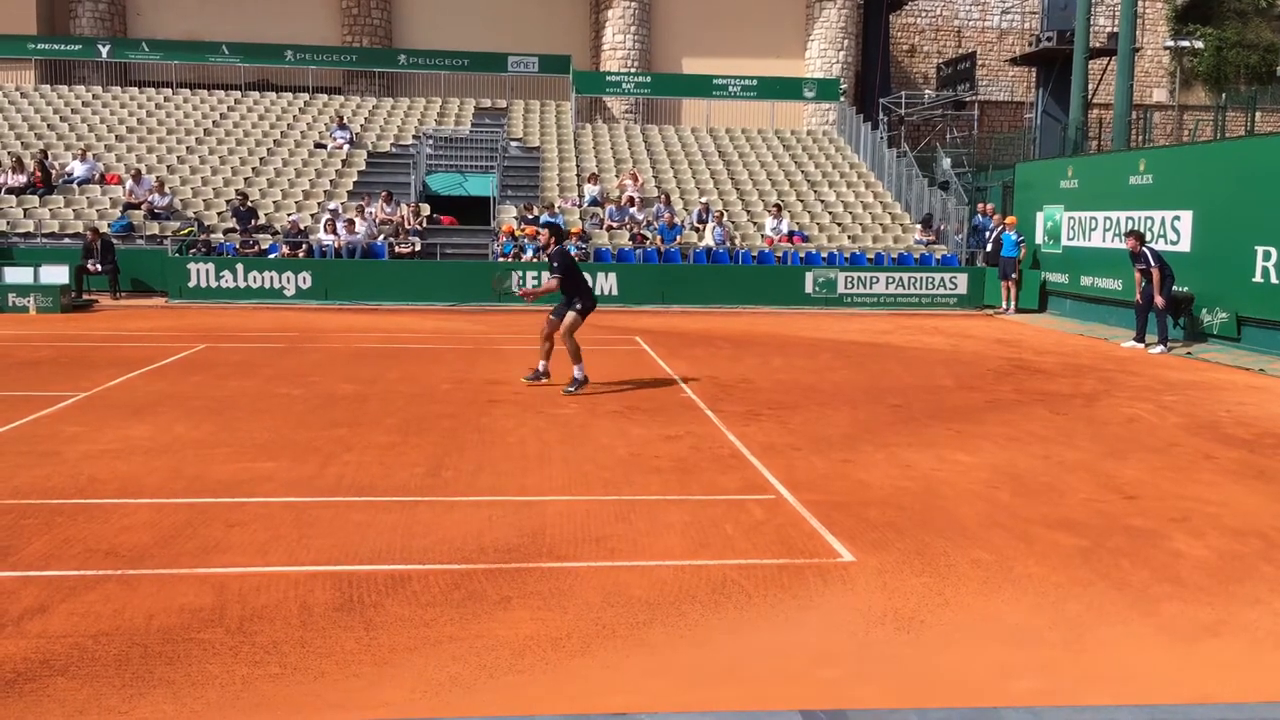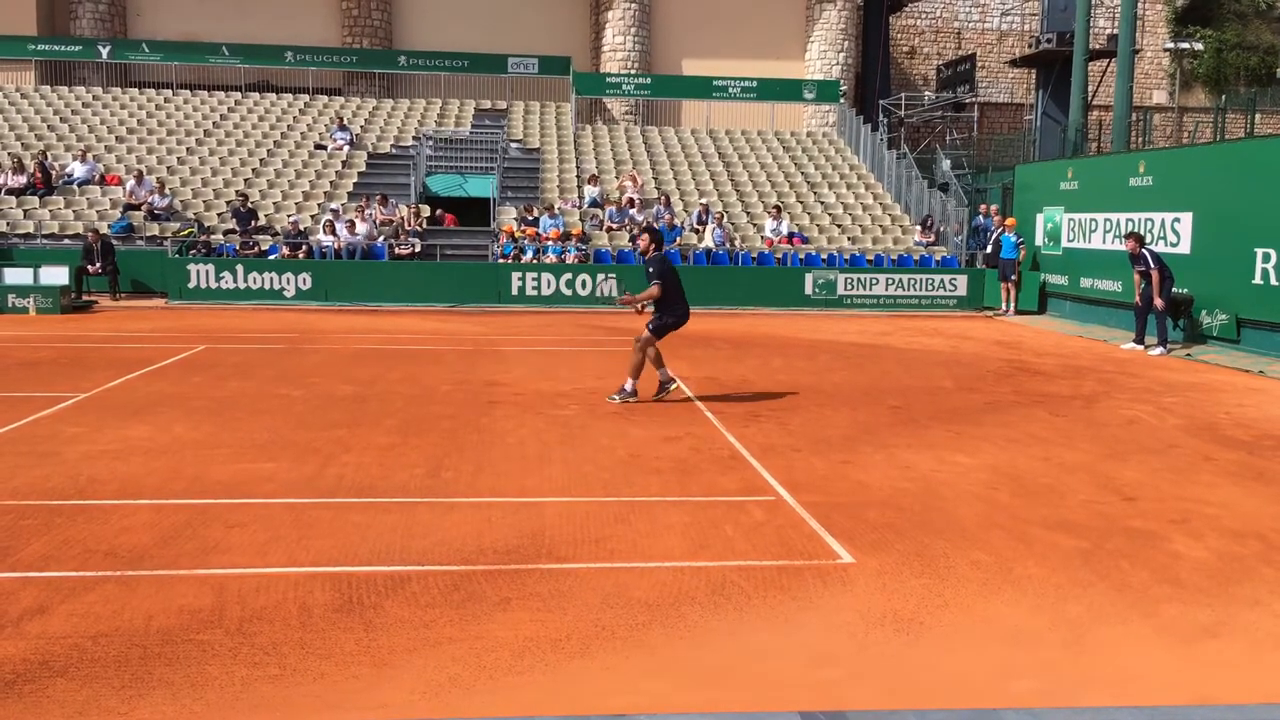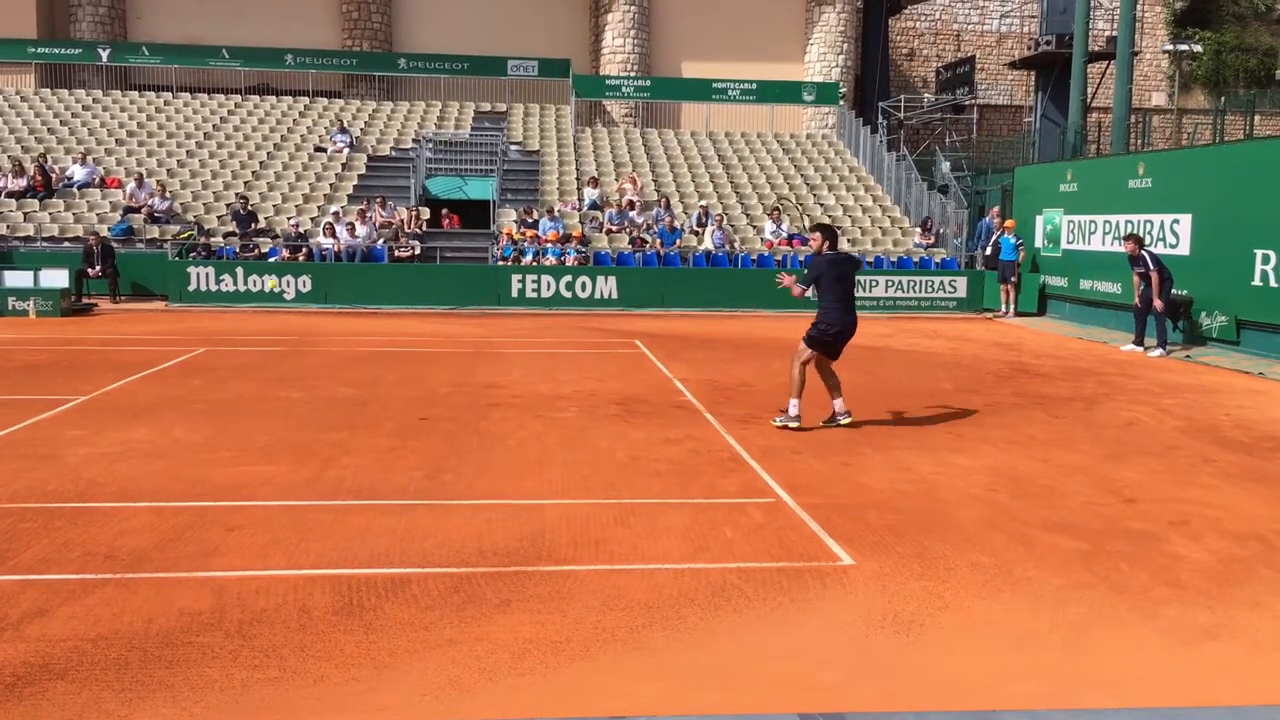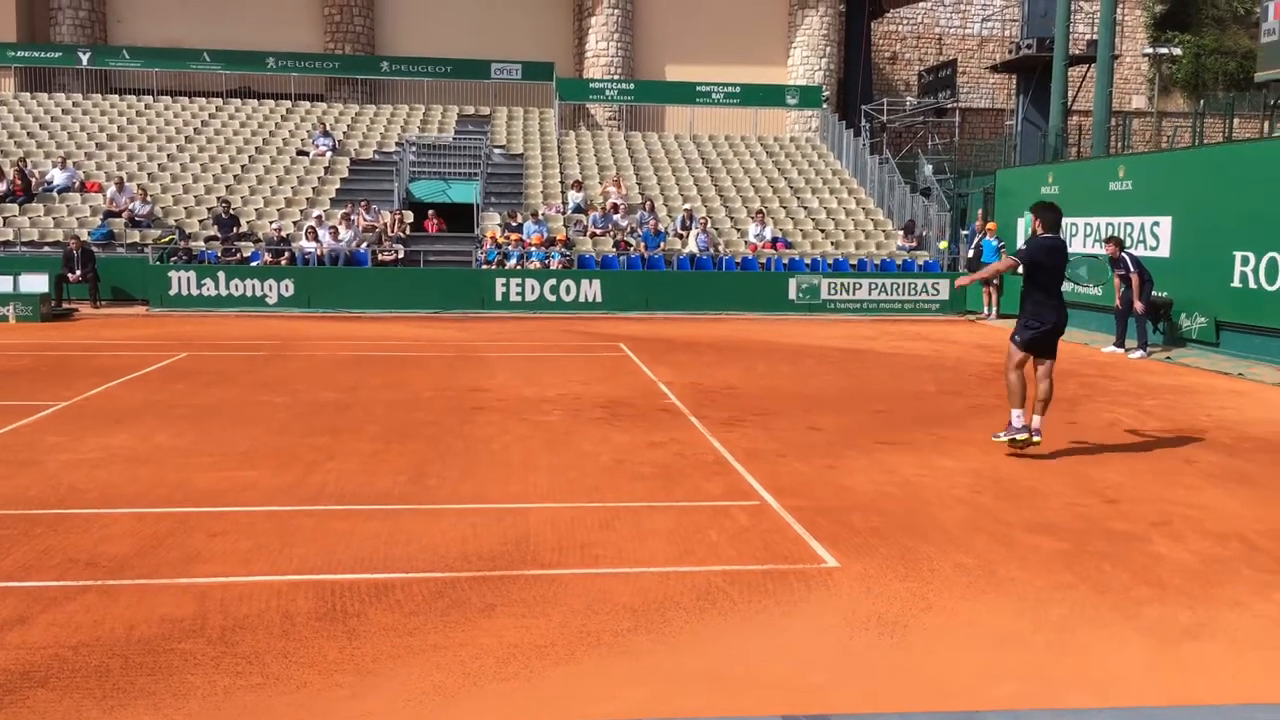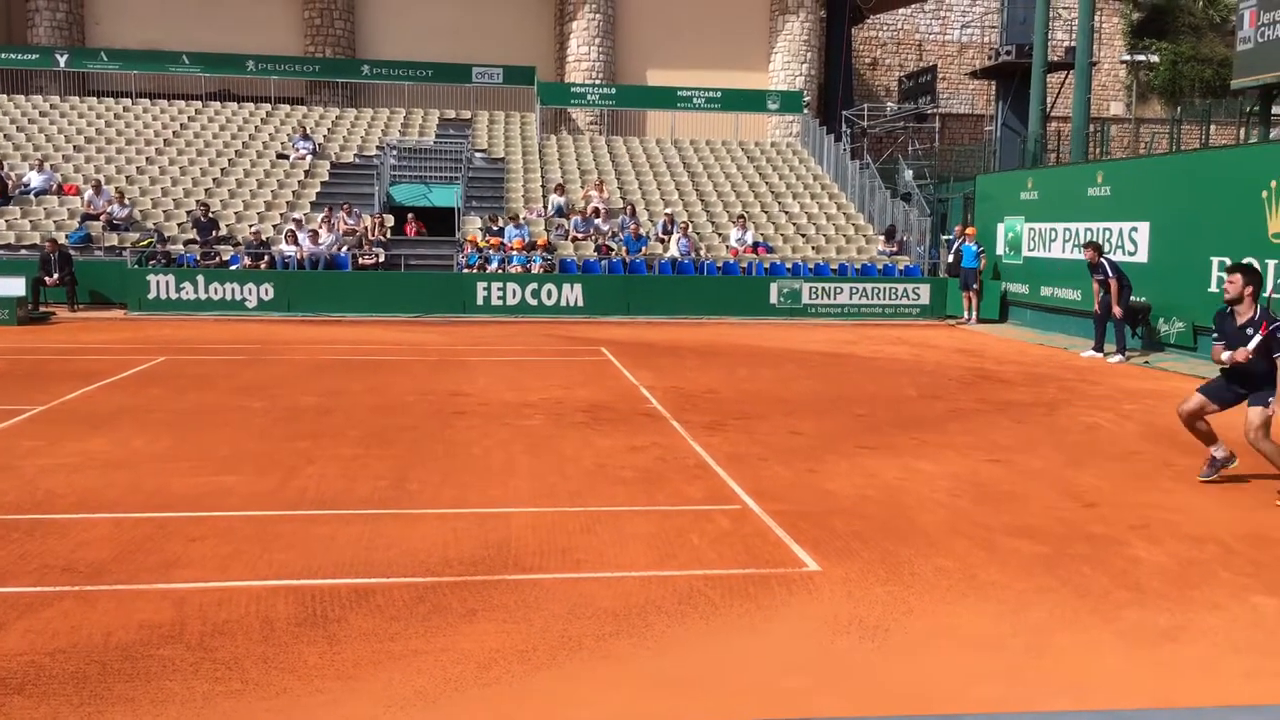
dt=0.5s
person 1, frame 1
left shoulder: (559, 256)
right shoulder: (554, 255)
left elbow: (554, 285)
right elbow: (554, 282)
left wrist: (533, 291)
right wrist: (535, 292)
left hip: (582, 300)
right hip: (570, 300)
left knee: (565, 332)
right knee: (546, 332)
left ankle: (580, 377)
right ankle: (542, 371)
person 1, frame 2
left shoulder: (654, 262)
right shoulder: (659, 261)
left elbow: (655, 292)
left wrist: (632, 299)
right wrist: (643, 303)
left hip: (670, 314)
right hip: (673, 313)
left knee: (639, 345)
right knee: (645, 344)
left ankle: (629, 390)
right ankle: (666, 380)
person 1, frame 3
left shoulder: (817, 263)
right shoulder: (847, 260)
left elbow: (798, 293)
right elbow: (859, 263)
left wrist: (791, 283)
left hip: (829, 322)
right hip: (848, 324)
left knee: (798, 361)
right knee: (821, 364)
left ankle: (792, 413)
right ankle: (841, 412)
person 1, frame 4
left shoulder: (1038, 245)
right shoulder: (1058, 247)
left elbow: (1006, 265)
left wrist: (969, 278)
left hip: (1035, 317)
right hip: (1054, 318)
left knee: (1013, 367)
right knee: (1044, 375)
left ankle: (1018, 426)
right ankle: (1035, 427)
person 1, frame 5
right shoulder: (1223, 315)
right elbow: (1216, 355)
right wrist: (1231, 357)
left hip: (1261, 387)
right hip: (1232, 379)
left knee: (1255, 435)
right knee: (1187, 412)
right ankle: (1220, 454)
